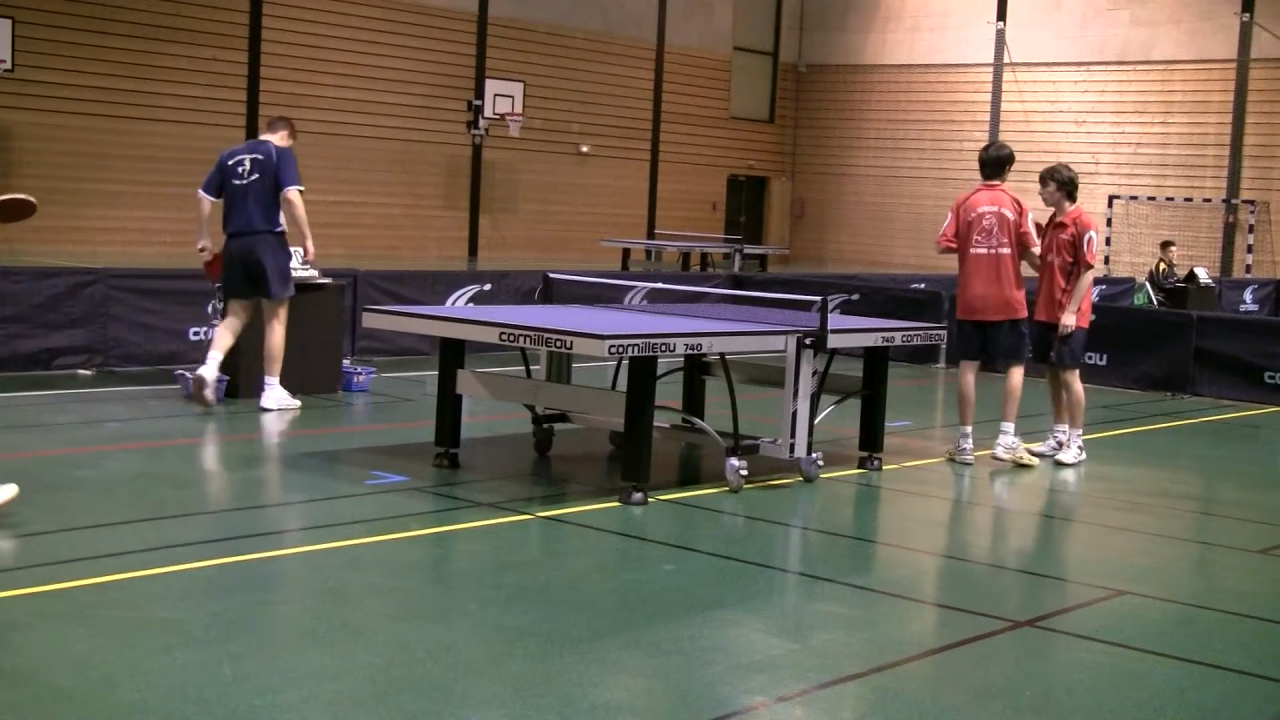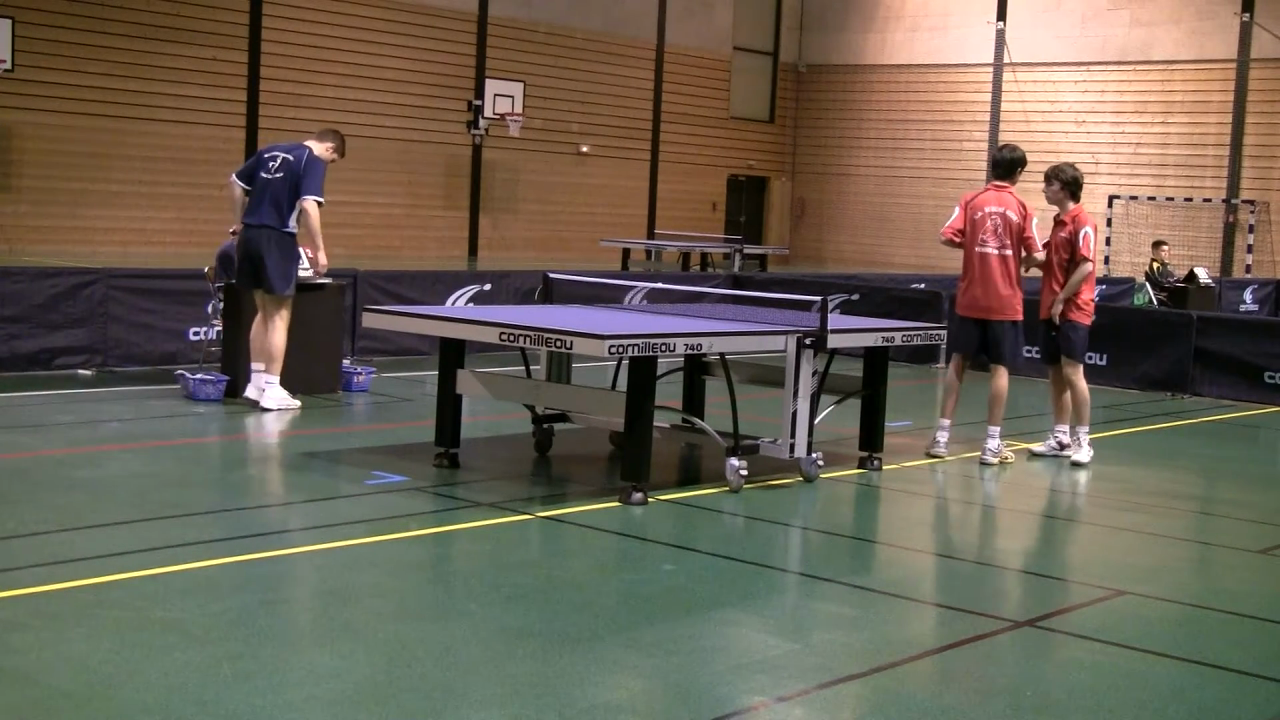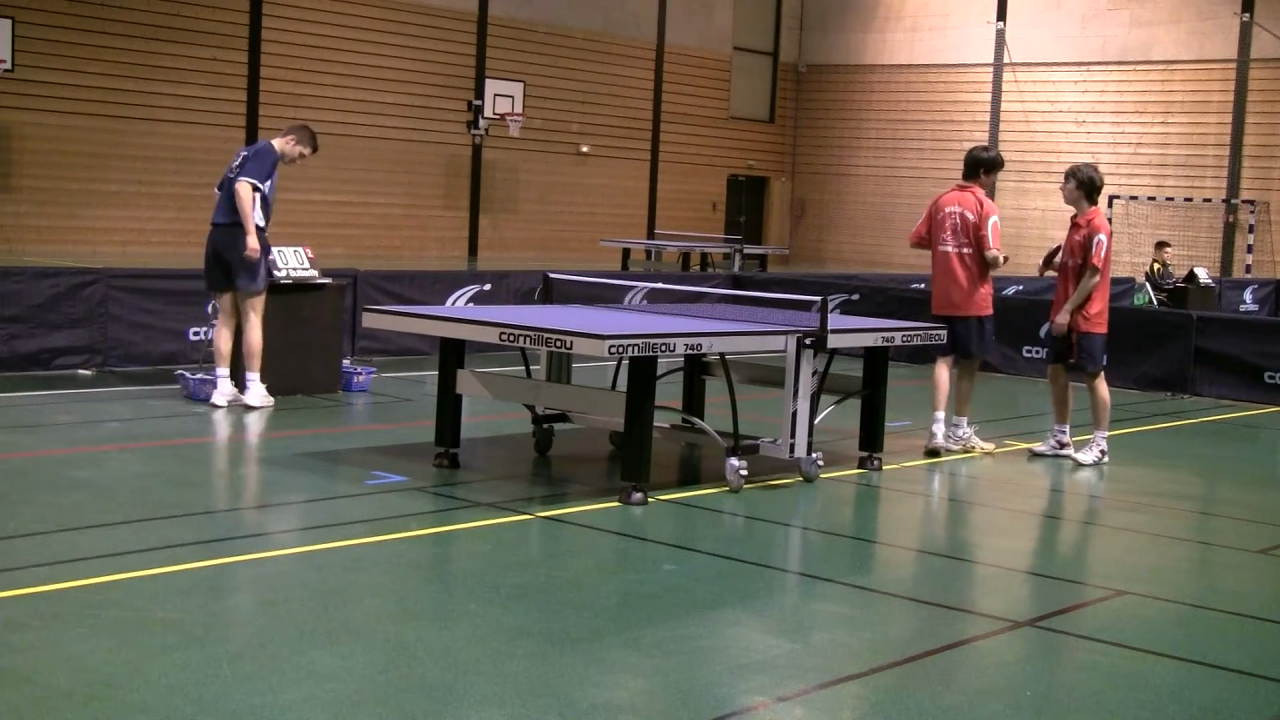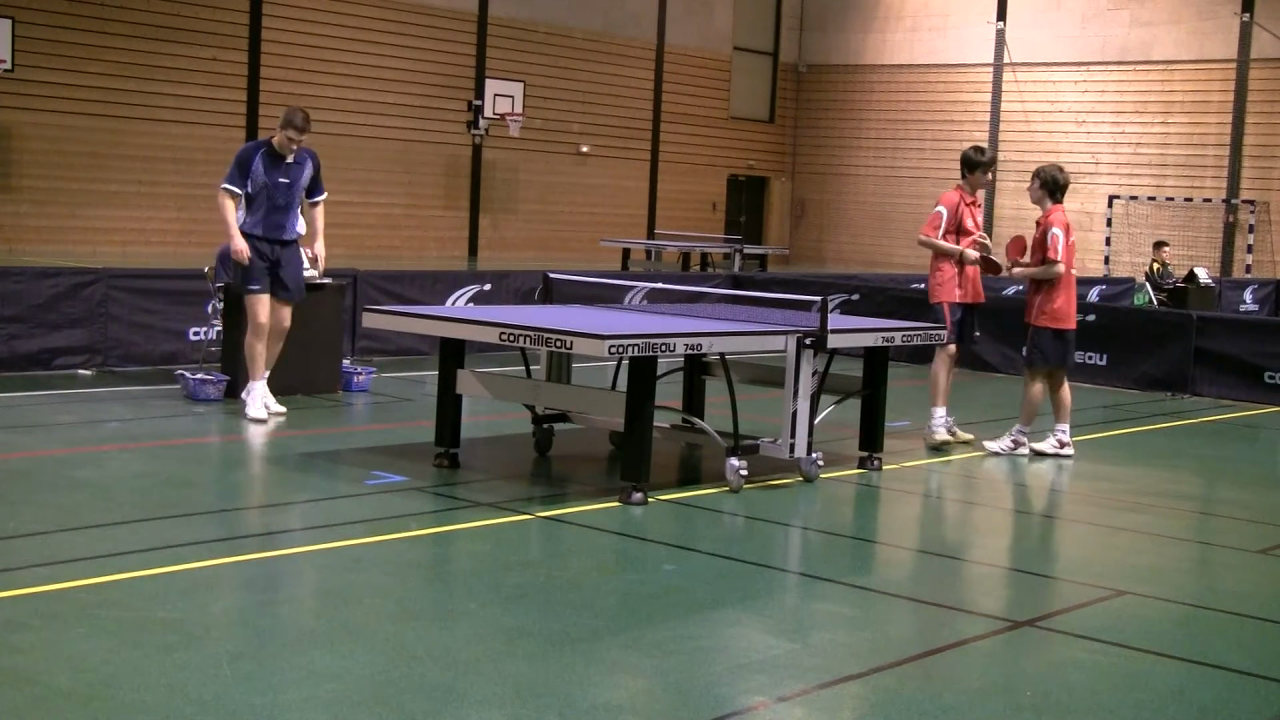
dt=1s
person 1, frame 1
left shoulder: (963, 203)
right shoulder: (1016, 205)
left elbow: (944, 245)
right elbow: (1033, 251)
left hip: (971, 302)
right hip: (1008, 302)
left knee: (968, 367)
right knee: (1014, 367)
left ankle: (965, 443)
right ankle: (1007, 440)
person 1, frame 2
left shoulder: (971, 201)
right shoulder: (1022, 208)
left elbow: (947, 237)
right elbow: (1036, 255)
right wrist: (1017, 263)
left hip: (971, 299)
right hip: (1005, 302)
left knee: (958, 363)
right knee: (1000, 369)
left ankle: (942, 435)
right ankle: (992, 444)
person 1, frame 3
left shoulder: (940, 201)
right shoulder: (985, 206)
left elbow: (917, 241)
right elbow: (991, 254)
right wrist: (999, 261)
left hip: (943, 297)
right hip: (974, 297)
left knee: (944, 360)
right knee: (969, 363)
left ankle: (938, 429)
right ankle: (959, 432)
person 1, frame 4
left shoulder: (976, 204)
right shoulder: (950, 200)
right elbow: (924, 238)
left wrist: (981, 245)
right wrist: (962, 252)
left hip: (967, 289)
right hip: (946, 287)
left knee: (949, 352)
right knee: (947, 349)
left ankle: (940, 420)
right ankle: (937, 421)
person 2, frame 1
left shoulder: (1083, 224)
right shoulder: (1051, 223)
left elbow: (1088, 272)
left wrist: (1072, 311)
left hip: (1070, 315)
right hip: (1045, 312)
left knee: (1068, 374)
right knee: (1052, 374)
left ankle: (1076, 443)
right ankle: (1058, 436)
person 2, frame 2
left shoulder: (1082, 222)
right shoulder: (1059, 221)
left elbow: (1086, 266)
left wrist: (1061, 299)
left hip: (1073, 310)
right hip: (1052, 310)
left knee: (1072, 371)
right knee: (1056, 374)
left ankle: (1083, 440)
right ankle: (1060, 437)
person 2, frame 3
left shoulder: (1097, 226)
right shoulder: (1076, 222)
left elbow: (1093, 276)
left wrist: (1068, 312)
right wrist: (1055, 266)
left hip: (1086, 318)
right hip: (1064, 315)
left knee: (1093, 378)
right knee: (1056, 374)
left ankle: (1100, 445)
right ankle: (1060, 438)
person 2, frame 4
left shoulder: (1054, 221)
right shoulder: (1053, 220)
left elbow: (1057, 269)
left wrist: (1023, 272)
right wrist: (1026, 266)
left hip: (1048, 314)
right hip: (1055, 313)
left knee: (1035, 374)
right knee: (1055, 375)
left ankle: (1018, 437)
right ankle: (1062, 439)
person 3, frame 1
left shoulder: (229, 156)
right shoulder: (281, 154)
left elbow: (204, 198)
right elbow: (291, 197)
left wrist: (204, 239)
right wrist: (307, 239)
left hip: (235, 245)
right hip: (268, 243)
left knee: (235, 316)
right knee: (276, 319)
left ankle: (209, 368)
right ankle: (272, 391)
person 3, frame 2
left shoulder: (269, 151)
right shoulder: (313, 162)
left elbow: (235, 182)
right elbow: (308, 206)
left wrist: (239, 223)
right wrist: (319, 250)
left hip: (249, 236)
right hip: (277, 240)
left knee: (264, 313)
right knee: (278, 316)
left ankle: (256, 383)
right ankle: (272, 390)
person 3, frame 3
left shoulder: (247, 153)
right shoulder: (267, 154)
left elbow: (221, 192)
right elbow: (241, 188)
right wrist: (251, 233)
left hip: (218, 235)
right hip: (240, 237)
left knee: (227, 316)
right knee: (253, 315)
left ankle: (223, 387)
right ankle: (254, 387)
person 3, frame 4
left shoulder: (310, 161)
right shoulder: (251, 154)
left elbow: (315, 202)
right elbow: (227, 196)
left wrist: (318, 239)
right wrist: (235, 237)
left hip: (287, 247)
right hip: (253, 244)
left knee: (282, 325)
right knee: (259, 322)
left ankle: (258, 386)
right ankle: (255, 393)
